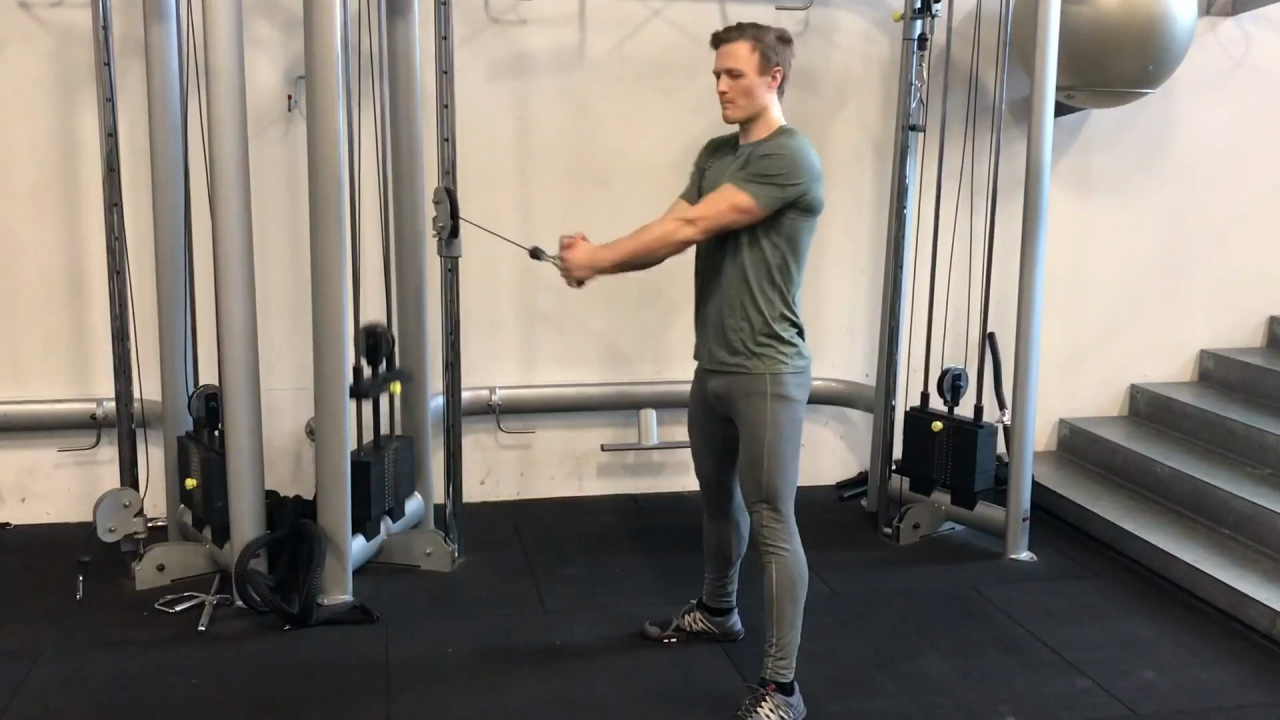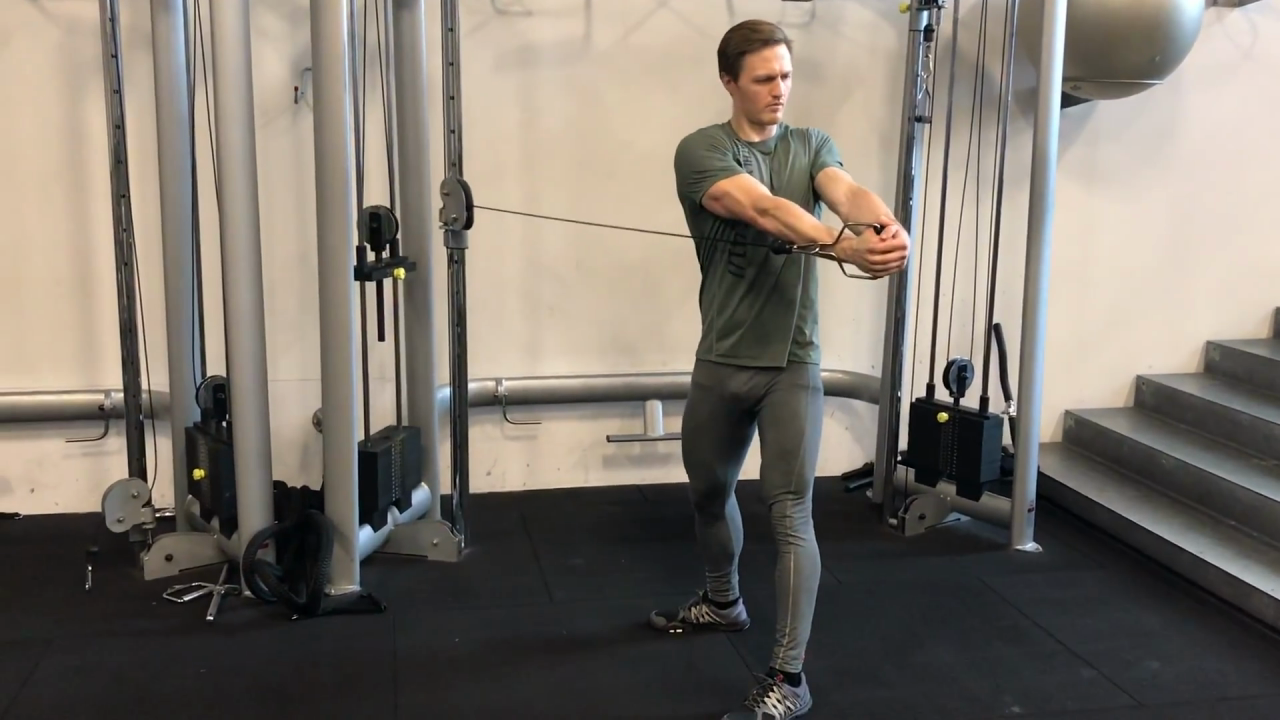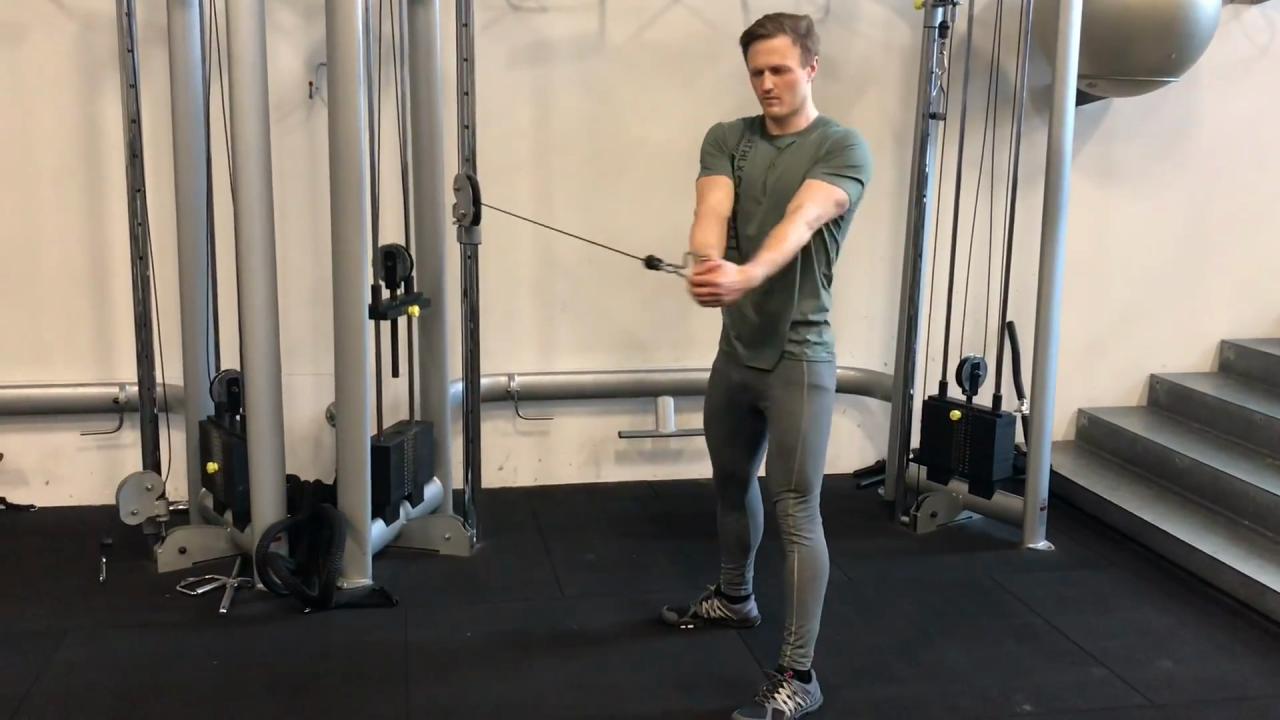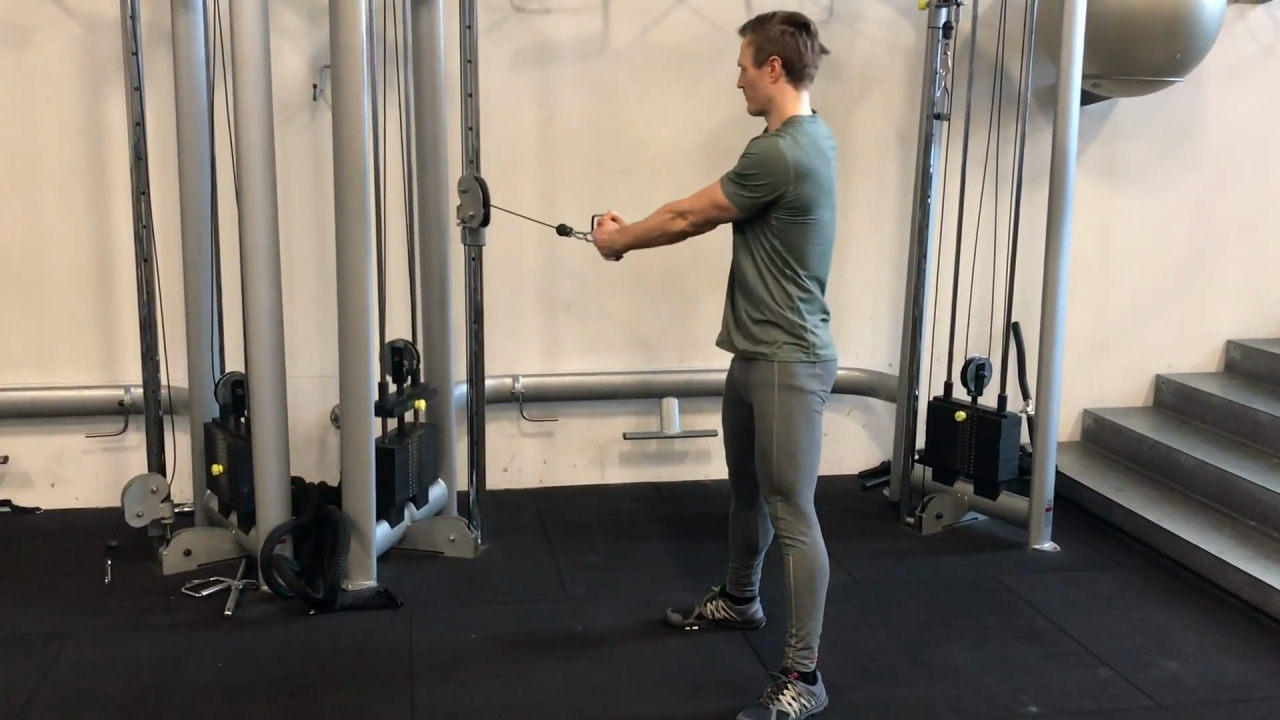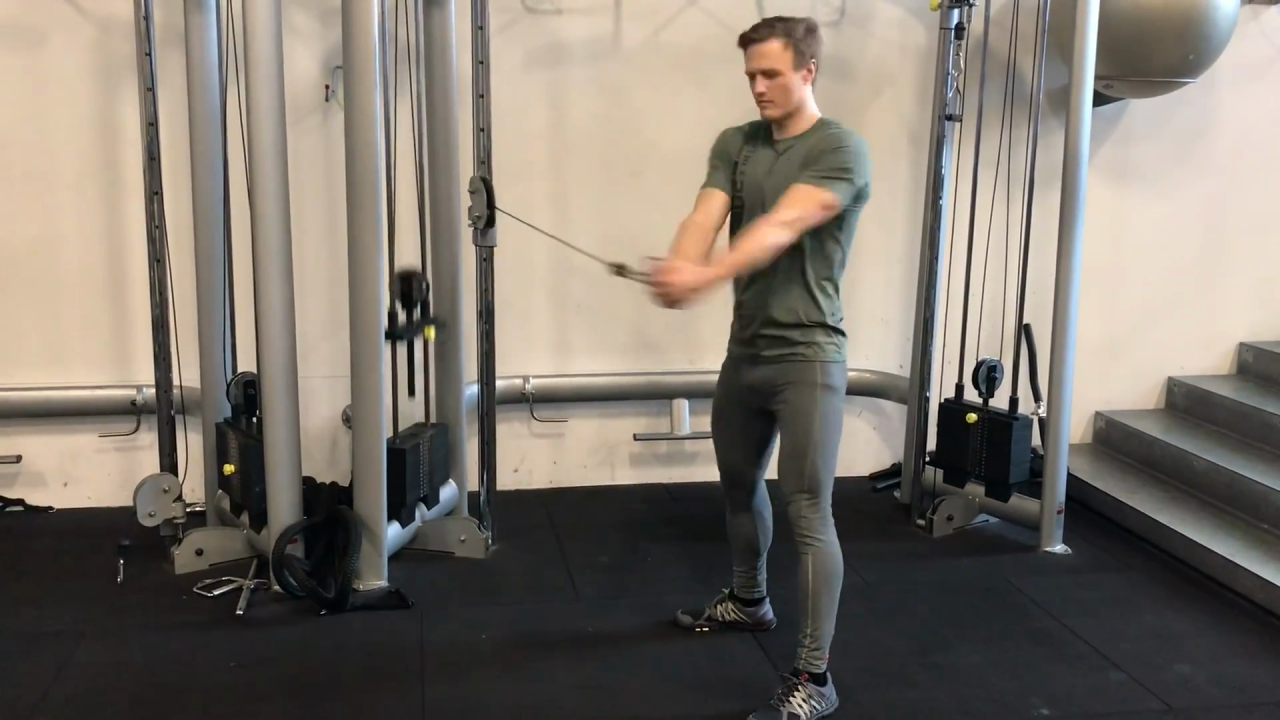
dt=1s
person 1, frame 1
left shoulder: (787, 160)
right shoulder: (717, 153)
left elbow: (688, 228)
right elbow: (681, 224)
left wrist: (597, 260)
right wrist: (601, 251)
left hip: (766, 373)
right hip: (715, 367)
left knee: (771, 521)
right knee: (718, 500)
right ankle: (717, 610)
person 1, frame 2
left shoulder: (812, 146)
right shoulder: (701, 151)
left elbow: (848, 192)
right elbow: (766, 211)
left wrist: (888, 226)
right wrist: (845, 246)
left hip: (792, 362)
right hip: (722, 362)
left knee: (789, 514)
right knee: (709, 493)
right ankle: (722, 601)
person 1, frame 3
left shoulder: (843, 148)
right shoulder: (725, 139)
left elbow: (799, 223)
right elbow: (712, 213)
left wrist: (748, 275)
right wrist: (709, 264)
left hip: (798, 357)
right hip: (735, 350)
left knee: (795, 512)
right knee: (731, 483)
right ankle: (733, 597)
person 1, frame 4
left shoulder: (782, 153)
right shoulder: (793, 137)
left elbow: (689, 216)
right elbow: (704, 213)
left wrist: (619, 240)
right wrist: (631, 230)
left hip: (788, 363)
right hip: (754, 353)
left knee: (792, 516)
right knee: (746, 490)
right ankle: (739, 600)
person 1, frame 5
left shoulder: (840, 148)
right shoulder: (734, 144)
left elbow: (780, 228)
right elbow: (708, 216)
left wrist: (705, 276)
right wrist: (677, 262)
left hip: (807, 358)
right hip: (745, 351)
left knee: (810, 512)
right knee: (739, 488)
right ankle: (748, 600)
